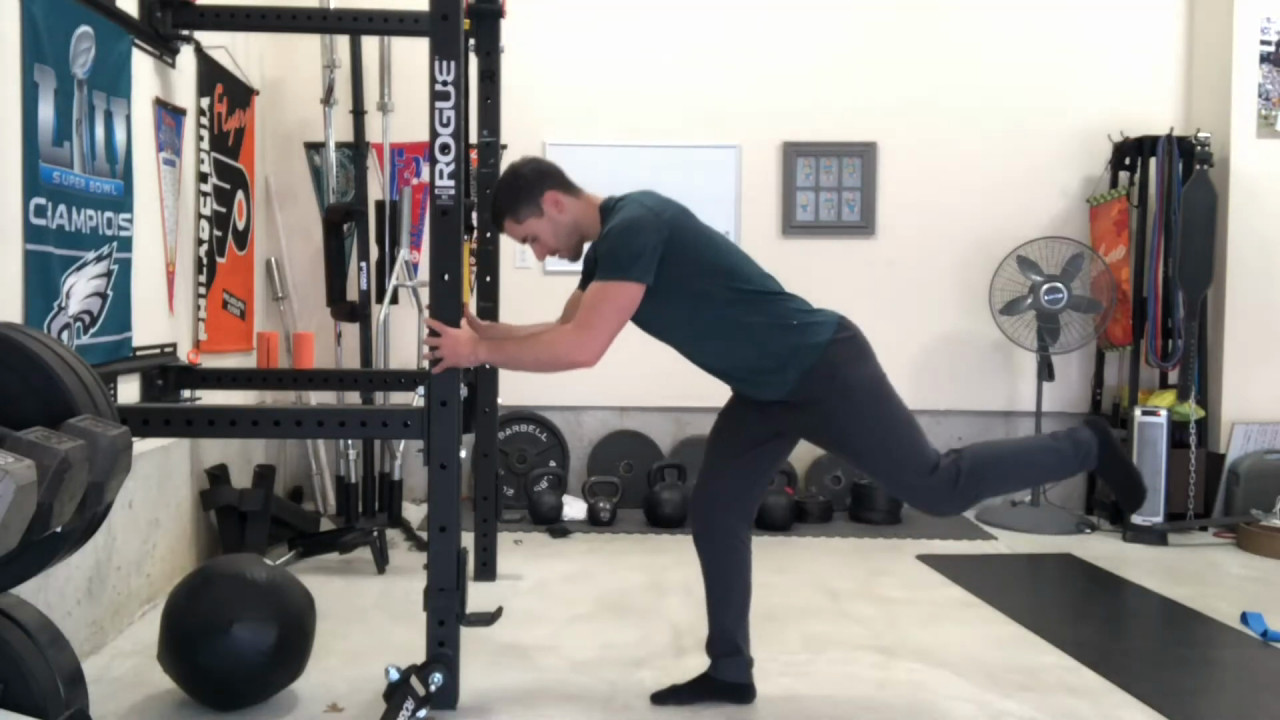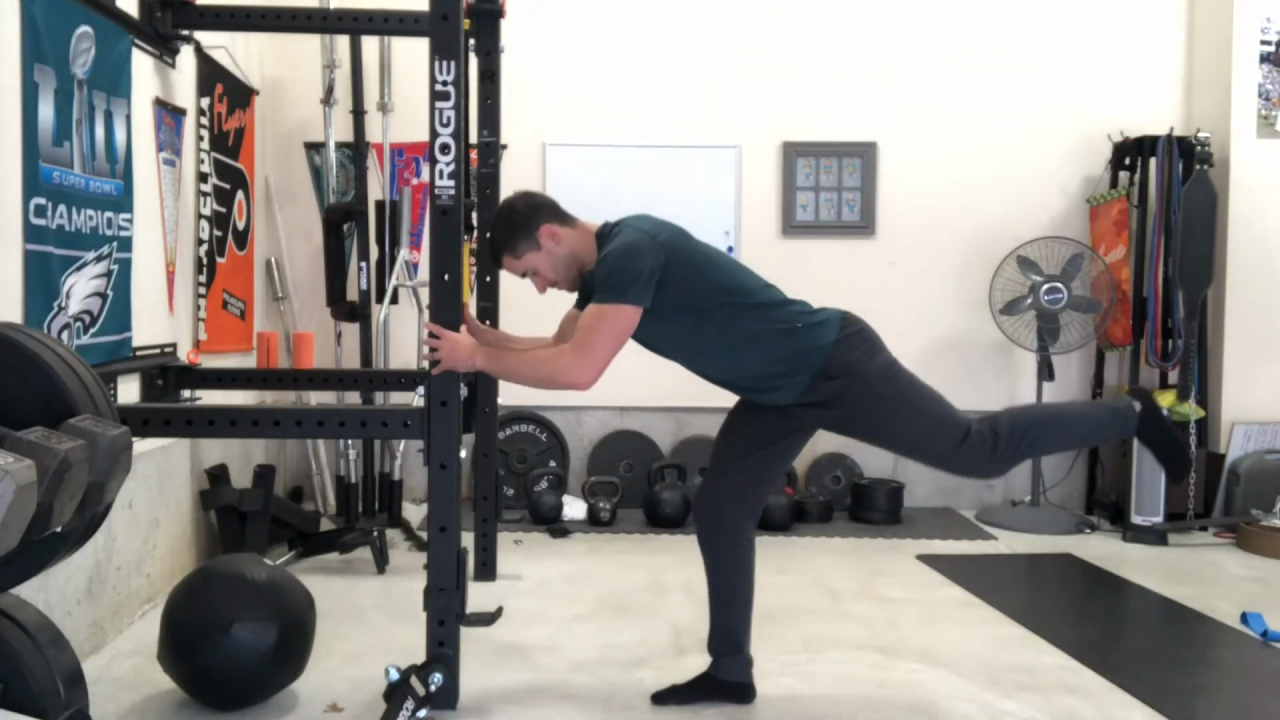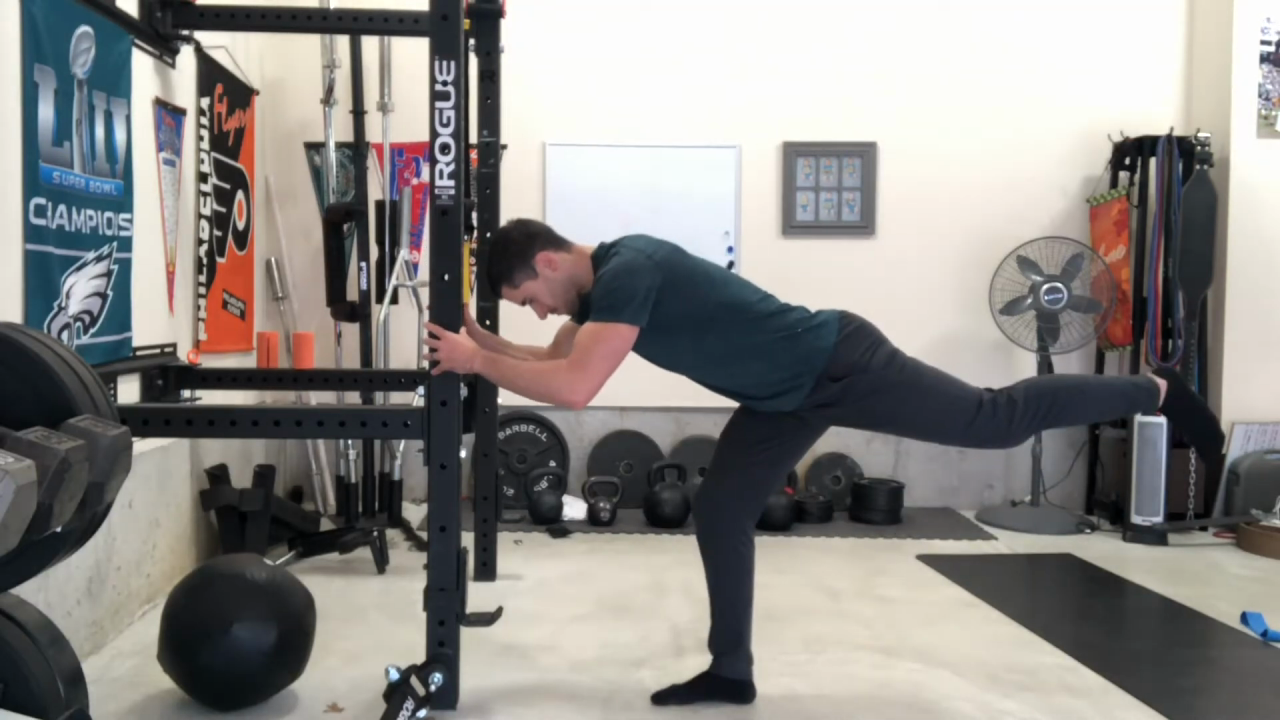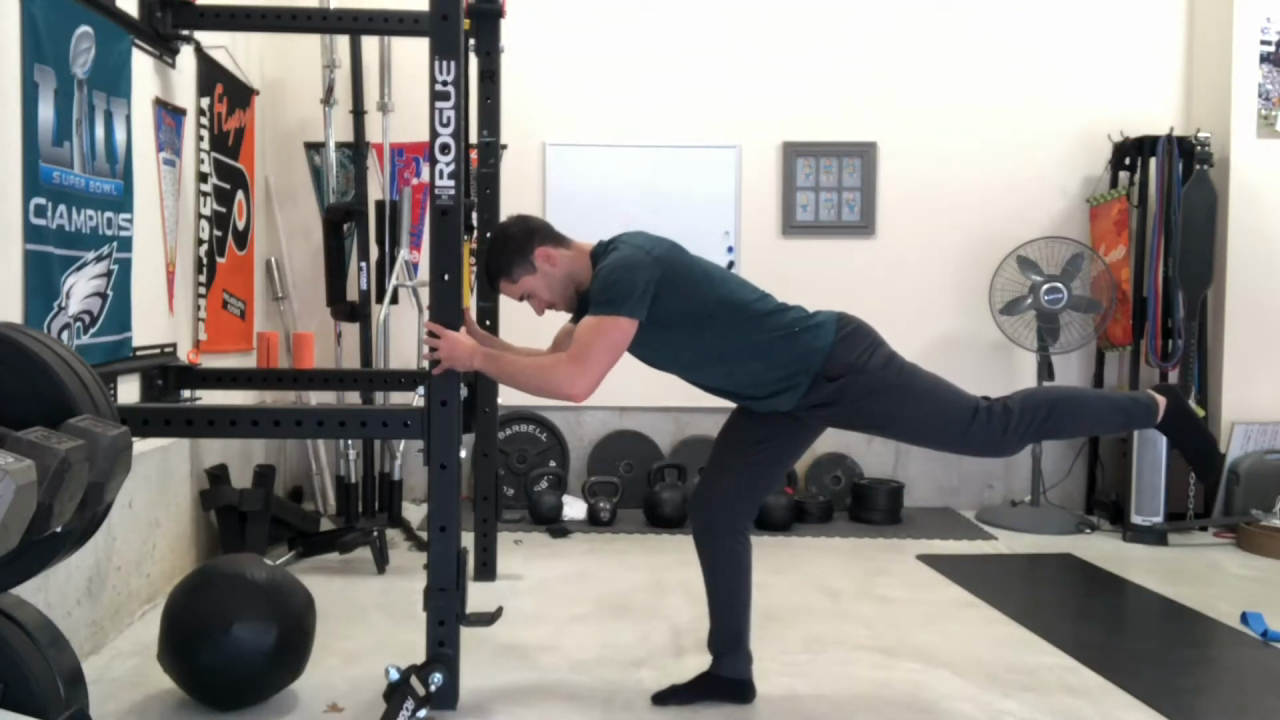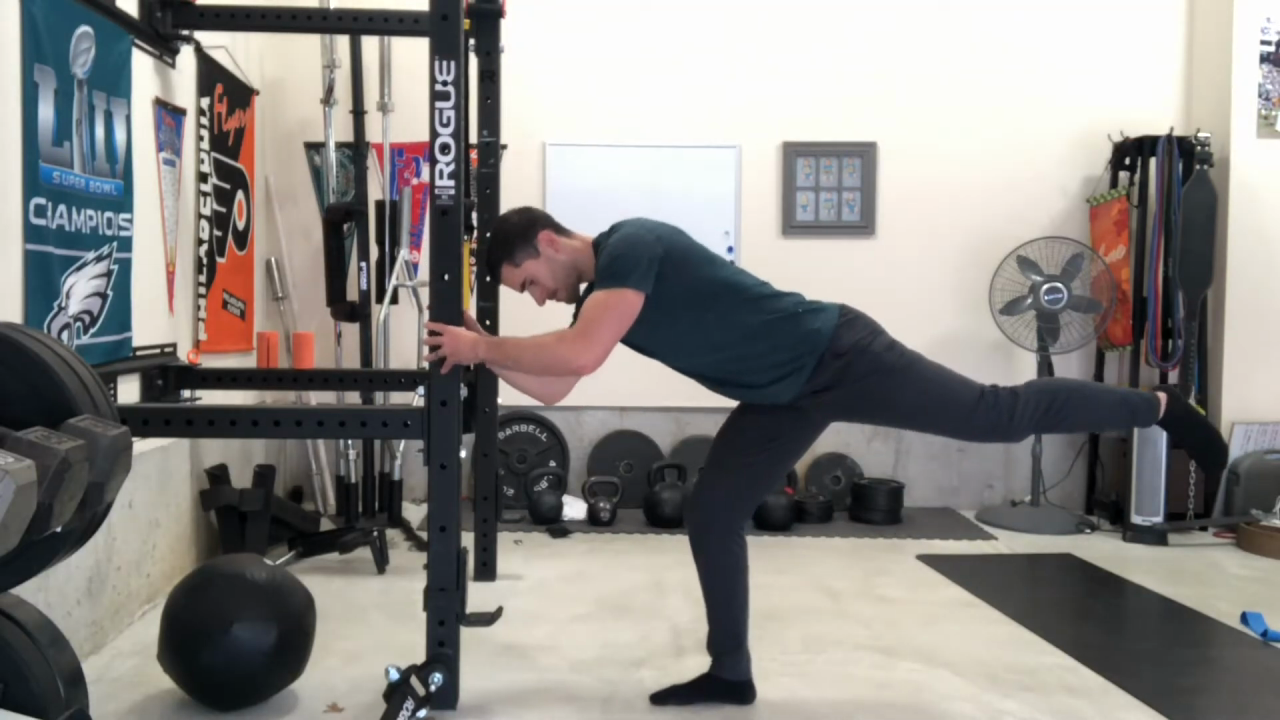
dt=0.4s
person 1, frame 1
left shoulder: (634, 226)
right shoulder: (608, 249)
left elbow: (582, 348)
right elbow: (564, 333)
left wrist: (478, 352)
right wrist: (482, 330)
left hip: (823, 367)
right hip: (769, 385)
left knee: (937, 488)
right knee: (714, 512)
left ankle: (1087, 446)
right ankle: (730, 670)
person 1, frame 2
left shoulder: (630, 251)
right shoulder: (604, 273)
left elbow: (579, 371)
right elbow: (560, 351)
left wrist: (477, 359)
right wrist: (481, 335)
left hip: (836, 364)
right hip: (783, 389)
left knee: (976, 449)
right knee: (719, 511)
left ankle: (1132, 414)
right ankle: (730, 669)
person 1, frame 3
left shoulder: (627, 272)
right shoulder: (603, 288)
left elbow: (575, 389)
right elbow: (556, 362)
left wrist: (476, 361)
right wrist: (480, 341)
left hip: (840, 364)
right hip: (788, 395)
left knee: (996, 420)
right knee: (719, 512)
left ankle: (1157, 392)
right ankle: (731, 670)
person 1, frame 4
left shoulder: (627, 266)
right shoulder: (602, 289)
left elbow: (574, 382)
right elbow: (556, 365)
left wrist: (476, 358)
right wrist: (479, 341)
left hip: (836, 366)
right hip: (784, 397)
left knee: (991, 429)
right knee: (715, 512)
left ankle: (1156, 408)
right ankle: (731, 670)
person 1, frame 5
left shoulder: (632, 245)
right shoulder: (599, 296)
left elbow: (577, 356)
right elbow: (552, 384)
left wrist: (481, 344)
right wrist: (480, 346)
left hip: (838, 355)
right hip: (784, 396)
left knee: (999, 415)
right knee: (711, 514)
left ankle: (1158, 406)
right ankle: (731, 672)
